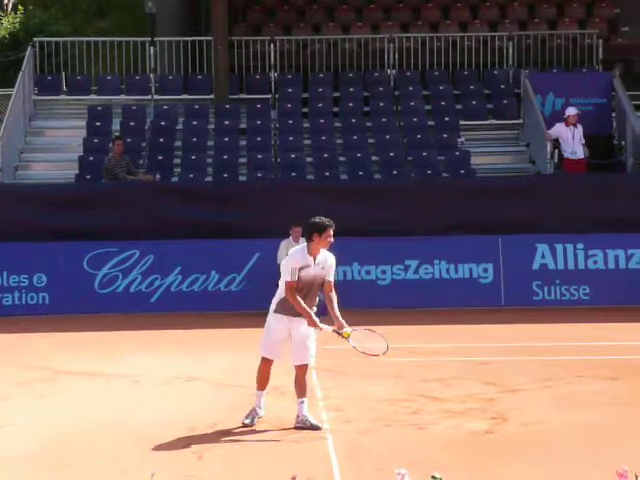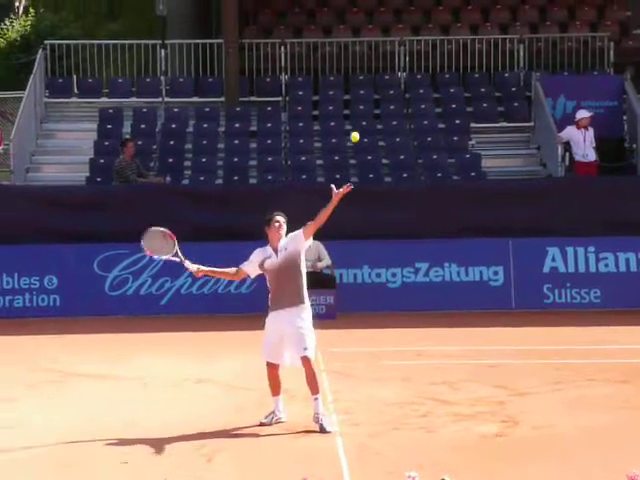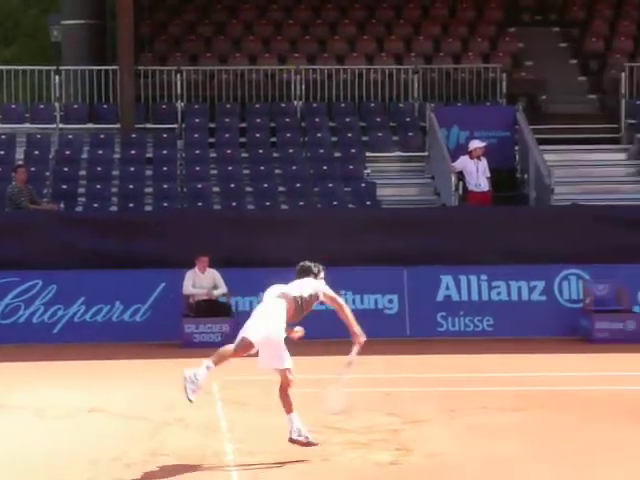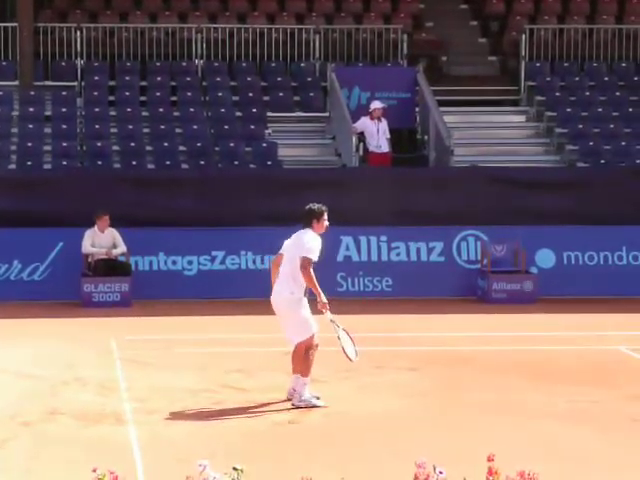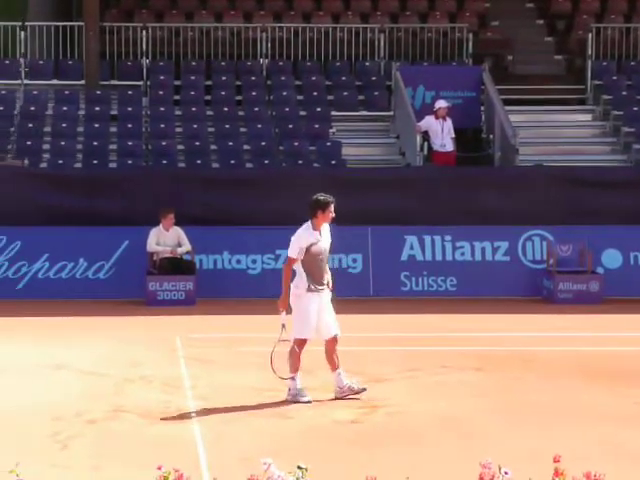
dt=1s
person 1, frame 1
left shoulder: (329, 259)
right shoulder: (294, 256)
left elbow: (329, 291)
right elbow: (290, 292)
left wrist: (337, 318)
right wrist: (309, 315)
left hip: (306, 319)
right hip: (280, 315)
left knee: (302, 368)
right knee: (266, 361)
left ankle: (302, 415)
right ankle: (258, 407)
person 1, frame 2
left shoulder: (296, 240)
right shoulder: (260, 256)
left elbow: (316, 223)
right elbow: (237, 274)
left wrist: (334, 201)
right wrist: (205, 270)
left hip: (299, 313)
right hip: (276, 315)
left knee: (307, 360)
right knee: (272, 366)
left ankle: (318, 413)
right ankle: (277, 411)
person 1, frame 3
left shoulder: (285, 289)
right shoulder: (316, 285)
right elbow: (338, 304)
left wrist: (290, 332)
right wrist: (356, 331)
right hip: (272, 315)
left knee: (287, 379)
right knee: (241, 347)
left ankle: (296, 430)
right ankle: (199, 373)
person 1, frame 4
left shoulder: (295, 238)
right shoulder: (313, 239)
left elbow: (276, 263)
right elbow: (305, 268)
left wrist: (276, 289)
right wrist: (320, 295)
left hip: (279, 295)
right hip: (291, 297)
left knee: (302, 343)
right knee: (311, 344)
left ankle: (296, 389)
right ankle: (301, 395)
person 1, frame 5
left shoulder: (326, 230)
right shoulder: (302, 235)
right elbow: (288, 265)
left wrist: (328, 277)
right wrist: (284, 295)
left hip: (322, 293)
right hip: (305, 295)
left knee: (331, 339)
right knee: (300, 341)
left ankle: (341, 385)
right ankle: (294, 388)
